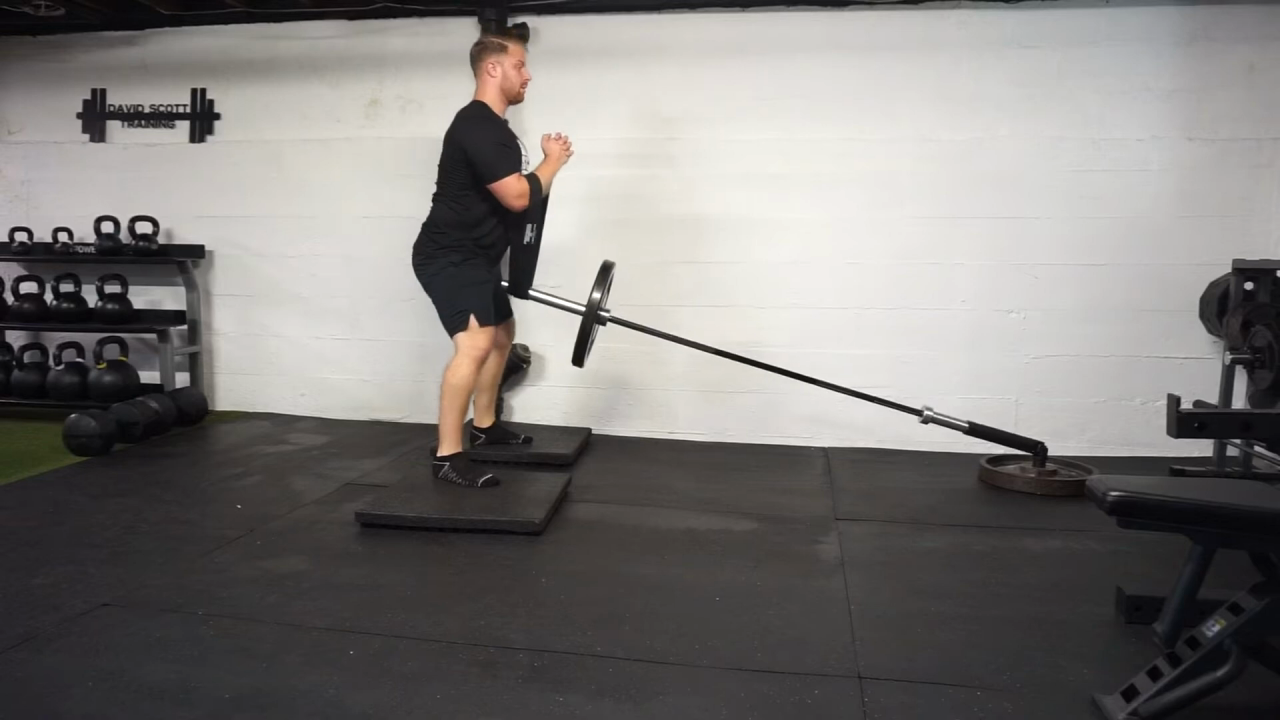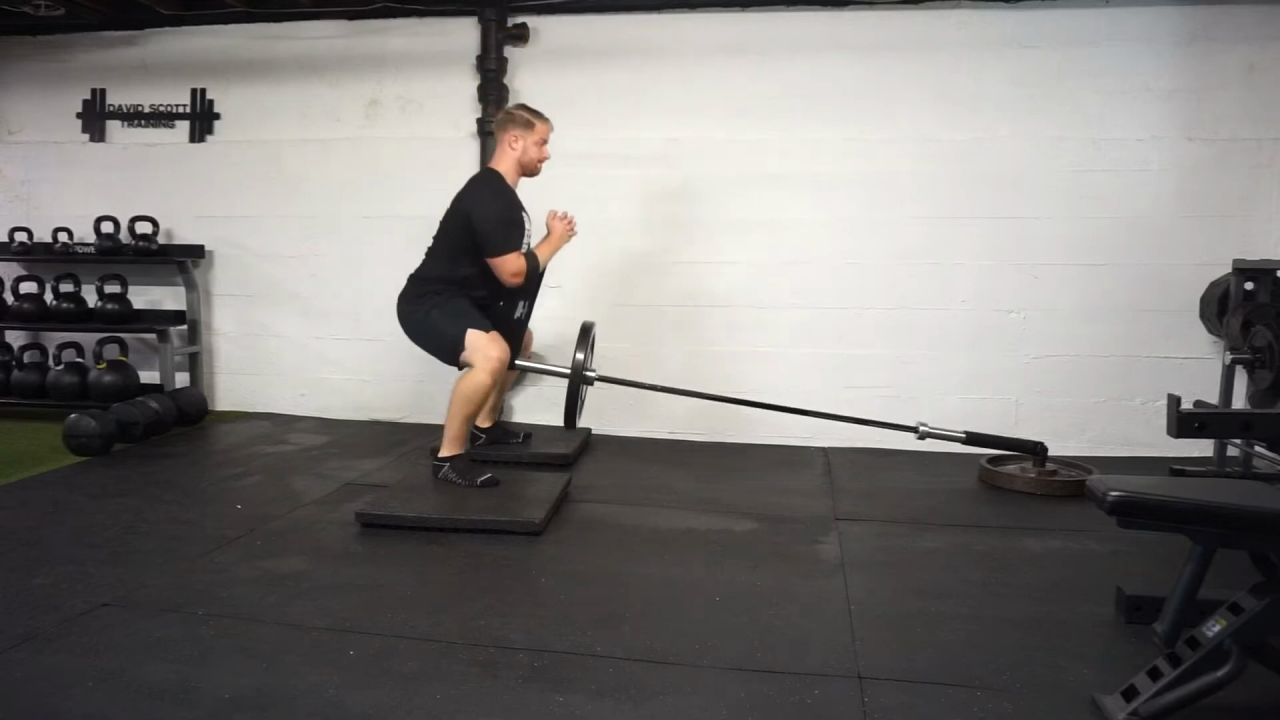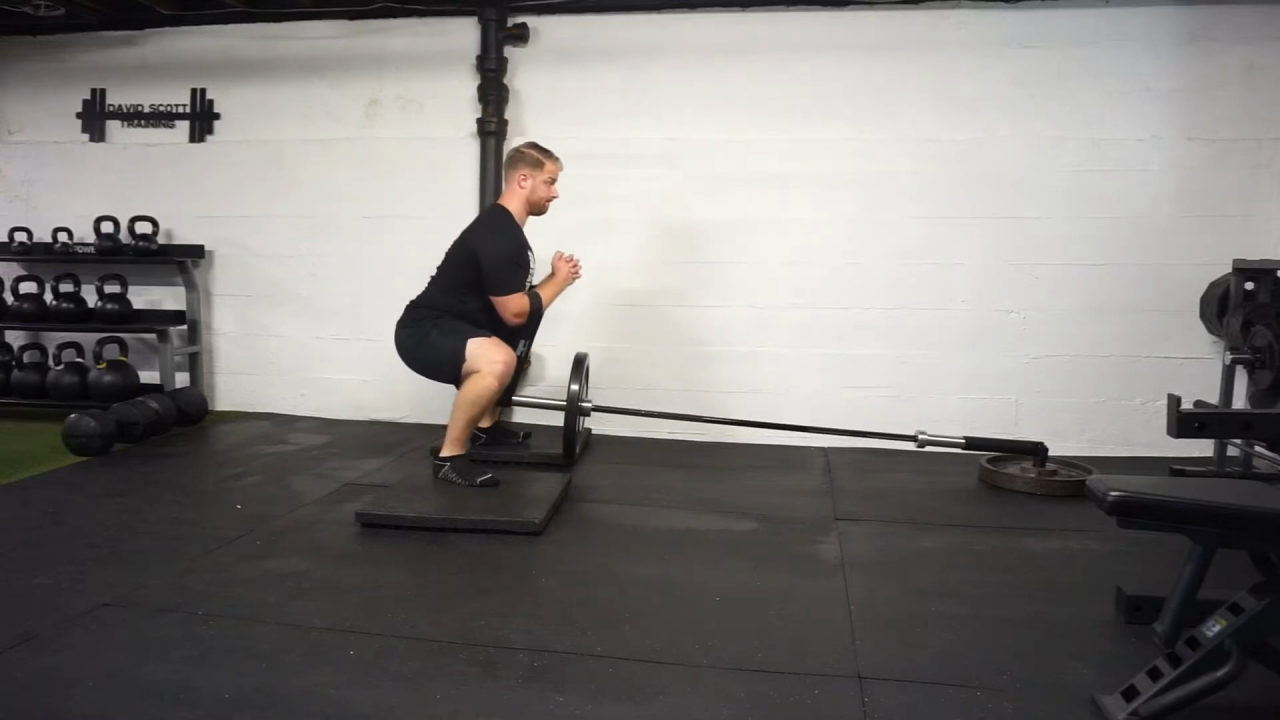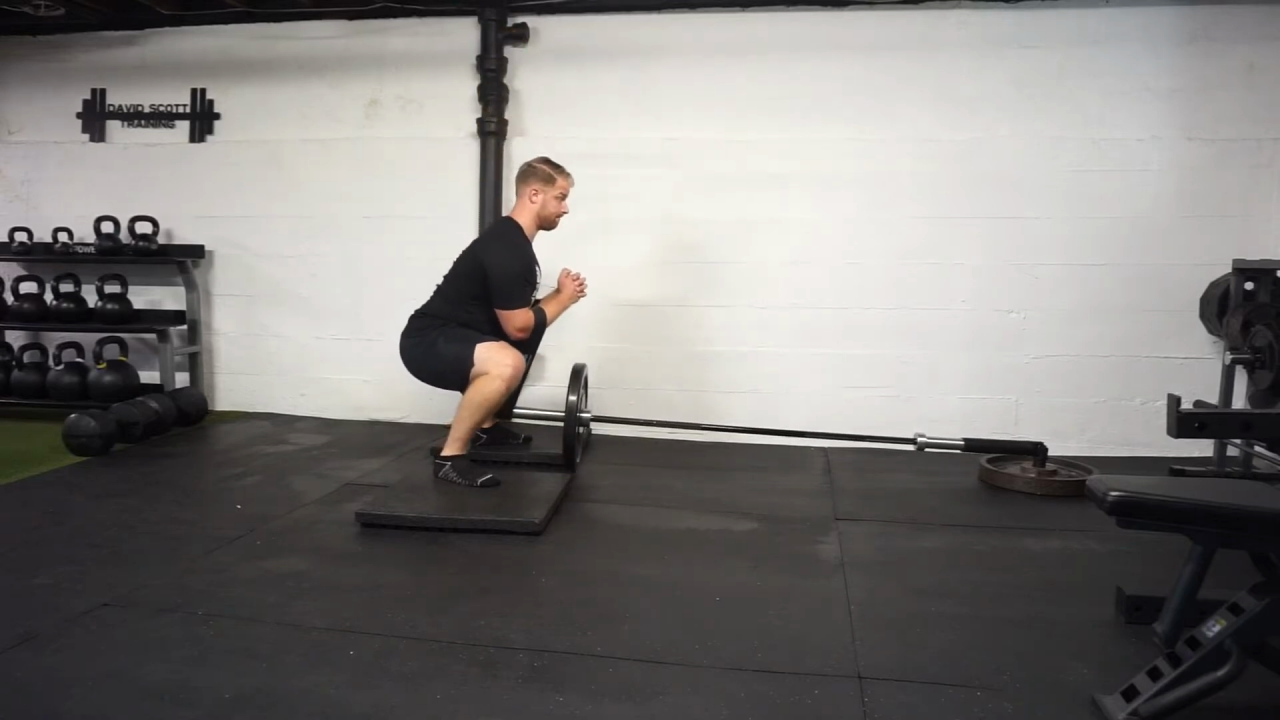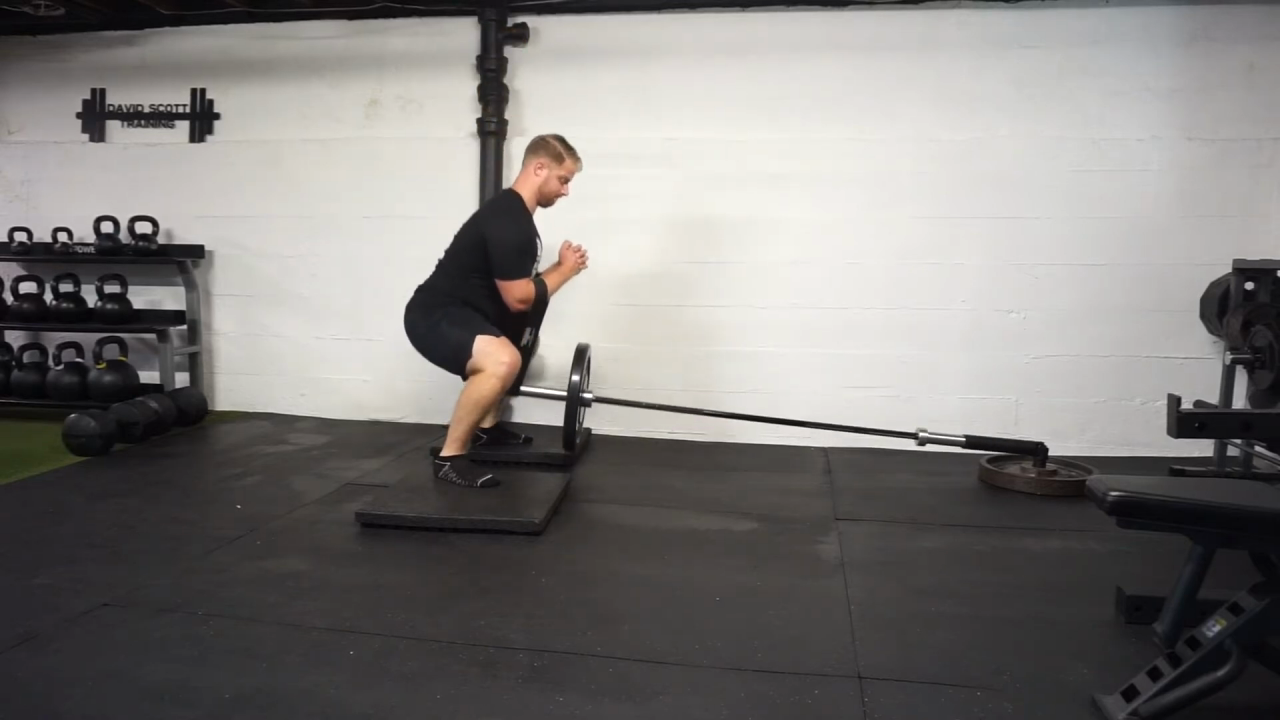
dt=0.7s
person 1, frame 1
left shoulder: (491, 124)
right shoulder: (477, 126)
left elbow: (512, 193)
right elbow: (518, 196)
right wrist: (554, 159)
left hip: (475, 255)
right hip: (451, 256)
left knee: (500, 335)
right knee: (475, 343)
left ankle: (485, 426)
right ankle: (448, 456)
person 1, frame 2
left shoulder: (500, 192)
right shoulder: (489, 198)
left elbow: (511, 269)
right elbow: (513, 274)
right wrist: (555, 238)
left hip: (463, 298)
right hip: (429, 304)
left knee: (518, 340)
right knee: (492, 355)
left ankle: (485, 426)
right ankle: (449, 457)
person 1, frame 3
left shoulder: (506, 228)
right shoulder: (497, 237)
left elbow: (513, 303)
right elbow: (515, 313)
left wrist: (556, 278)
right wrist: (561, 280)
left hip: (452, 325)
right hip: (423, 333)
left knee: (517, 349)
right knee: (499, 361)
left ankle: (485, 426)
right ankle: (450, 458)
person 1, frame 4
left shoulder: (513, 240)
right shoulder: (507, 251)
left elbow: (516, 318)
right elbow: (518, 327)
left wrist: (560, 294)
right wrist: (565, 297)
left hip: (451, 335)
right hip: (427, 342)
left knee: (525, 351)
right knee: (507, 364)
left ankle: (485, 427)
right ankle: (451, 457)
person 1, frame 5
left shoulder: (514, 213)
right shoulder: (508, 222)
left elbow: (516, 290)
right elbow: (519, 298)
left wrist: (561, 268)
right wrist: (565, 270)
left hip: (460, 310)
right hip: (433, 317)
left knee: (519, 346)
right knee: (503, 361)
left ankle: (486, 427)
right ankle: (451, 457)
